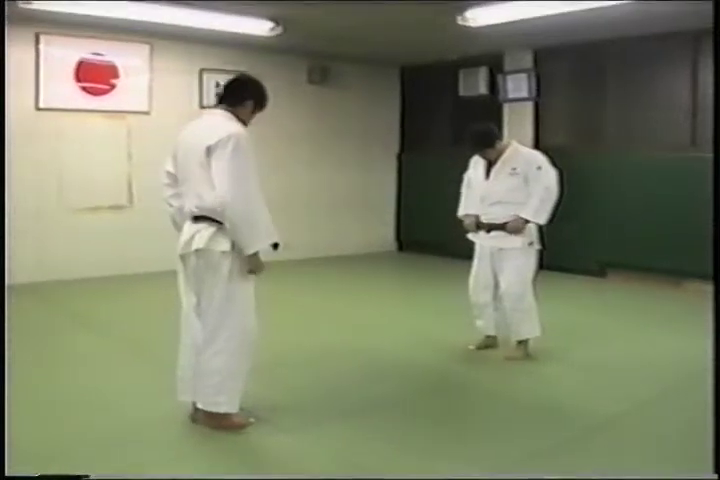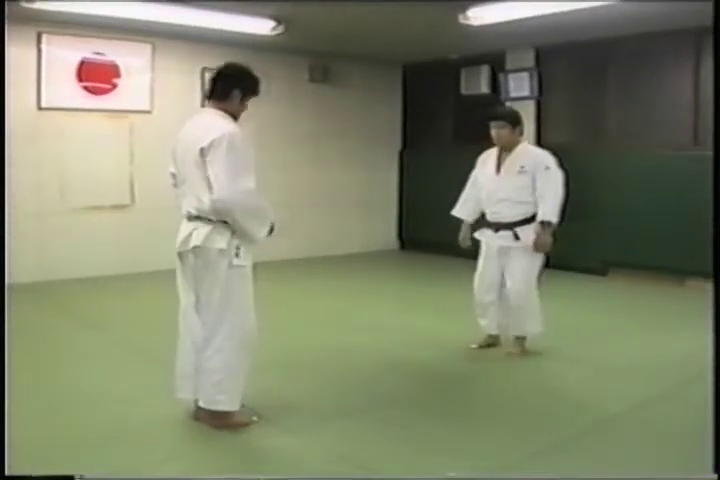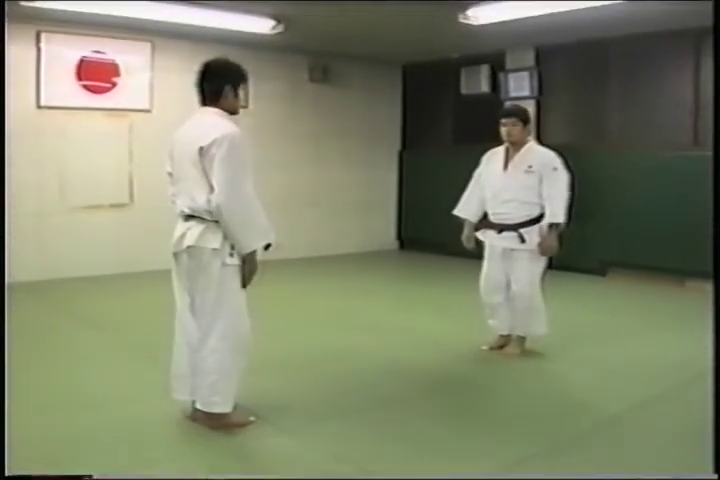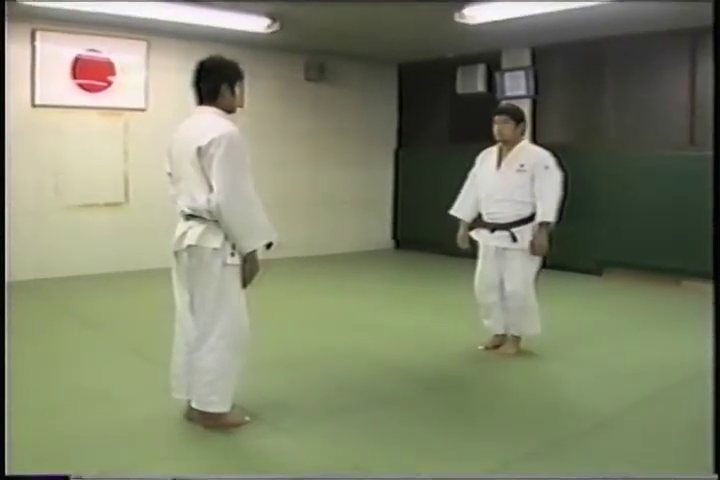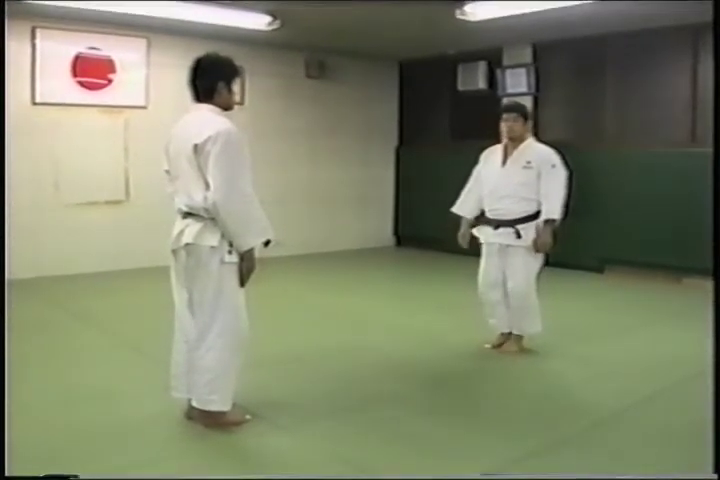
dt=1s
person 1, frame 1
left shoulder: (190, 131)
right shoulder: (232, 133)
left elbow: (172, 189)
right elbow: (236, 197)
right wrist: (253, 248)
left hip: (194, 237)
right hip: (222, 242)
left knee: (199, 321)
right knee: (228, 325)
left ankle: (200, 401)
right ankle: (215, 408)
person 1, frame 2
left shoulder: (190, 129)
right shoulder: (226, 133)
right elbow: (234, 195)
right wrist: (264, 221)
left hip: (193, 234)
right hip: (221, 240)
left knee: (199, 320)
right knee: (228, 324)
left ankle: (203, 399)
right ankle: (217, 406)
person 1, frame 3
left shoulder: (185, 131)
right shoulder: (226, 133)
right elbow: (233, 198)
right wrist: (249, 248)
left hip: (188, 234)
right hip: (216, 241)
left knee: (195, 321)
right knee: (223, 325)
left ankle: (199, 399)
right ankle: (214, 407)
person 1, frame 4
left shoulder: (183, 130)
right shoulder: (224, 132)
right elbow: (232, 198)
right wrist: (250, 248)
left hip: (188, 234)
right hip: (215, 241)
left knee: (194, 321)
right knee: (221, 325)
left ankle: (195, 399)
right ankle: (211, 407)
person 1, frame 5
left shoulder: (180, 128)
right shoulder: (221, 130)
right elbow: (229, 196)
right wrist: (247, 245)
left hip: (186, 232)
right hip: (214, 239)
left knee: (193, 319)
right knee: (220, 323)
left ankle: (195, 398)
right ankle: (211, 405)
person 2, frame 1
left shoulder: (529, 159)
right shoulder: (476, 162)
left elbow: (546, 190)
right elbow: (469, 189)
left wrist: (523, 218)
right wrist: (469, 215)
left hip: (517, 237)
right hip: (485, 236)
left knee: (515, 289)
right knee: (480, 287)
left ankle: (522, 342)
right ankle: (489, 335)
person 2, frame 2
left shoulder: (539, 158)
right shoulder: (486, 158)
left elbow: (550, 195)
right elbow: (474, 192)
left wrist: (545, 230)
right wrist: (466, 225)
left hip: (523, 235)
right hip: (492, 234)
left knee: (520, 289)
right knee: (485, 286)
left ankle: (520, 338)
right ankle: (492, 333)
person 2, frame 3
left shoulder: (545, 159)
right shoulder: (491, 158)
left elbow: (556, 197)
right elbow: (476, 192)
left wrist: (552, 233)
right wrist: (469, 226)
left hip: (527, 235)
right hip: (496, 235)
left knee: (524, 289)
right knee: (492, 286)
left ankle: (520, 337)
right ankle: (503, 333)
person 2, frame 4
left shoulder: (538, 158)
right shoulder: (485, 157)
left elbow: (548, 196)
right elbow: (471, 193)
left wrist: (542, 233)
right wrist: (464, 226)
left hip: (521, 235)
right hip: (490, 234)
left knee: (517, 288)
right knee: (486, 286)
left ankle: (515, 337)
right ankle: (499, 332)
person 2, frame 5
left shoulder: (543, 155)
right shoulder: (489, 155)
left elbow: (553, 195)
right elbow: (474, 190)
left wrist: (547, 230)
right wrist: (465, 224)
left hip: (525, 233)
right hip: (493, 232)
left knee: (520, 286)
right knee: (490, 285)
left ankle: (518, 335)
right ankle: (504, 331)
